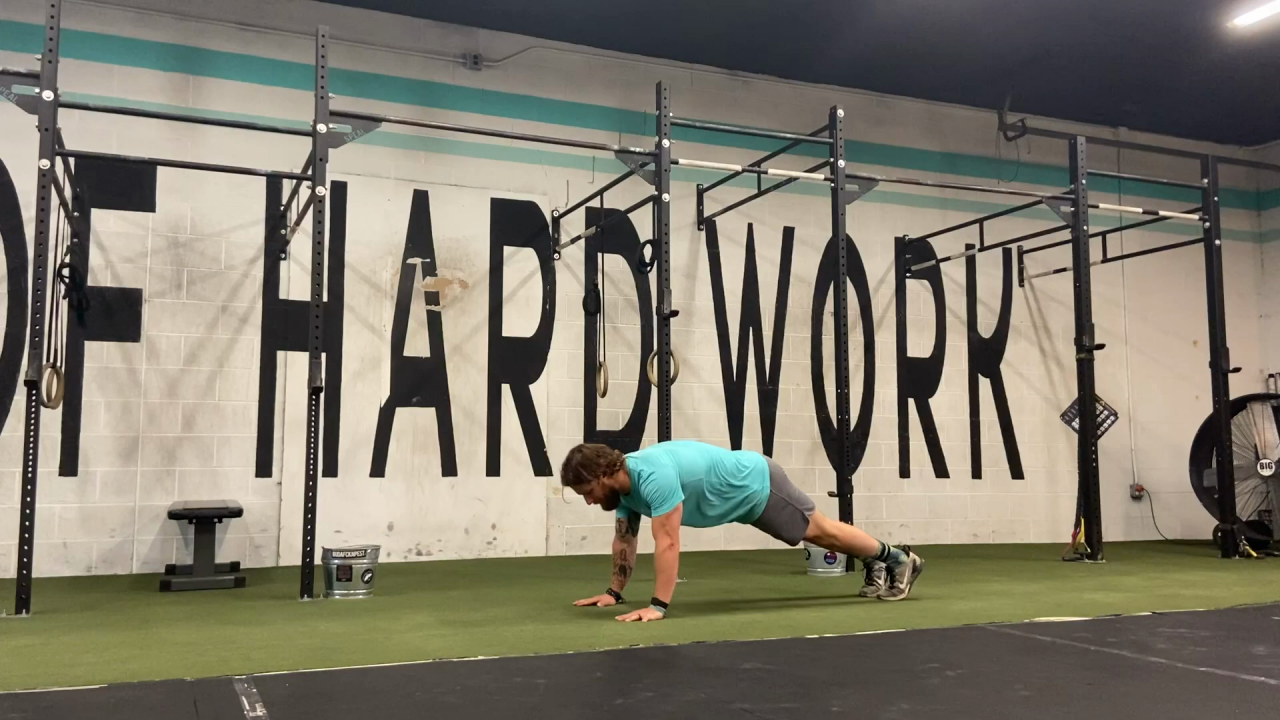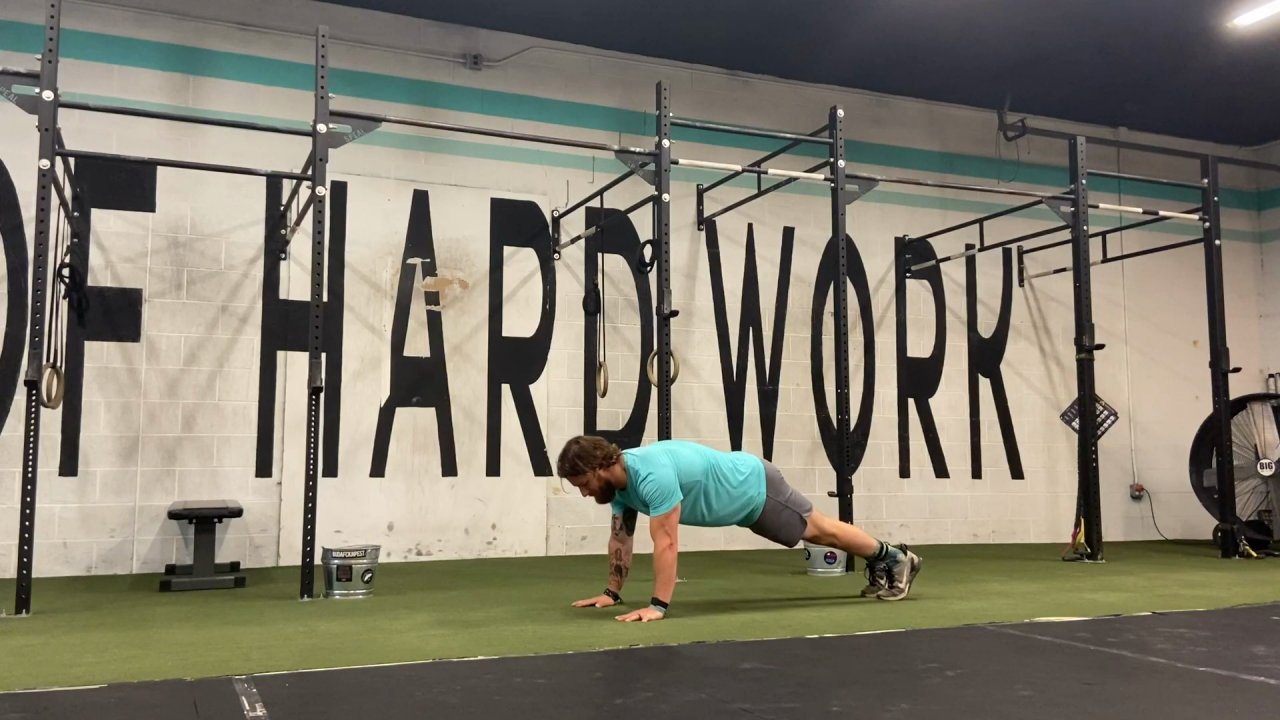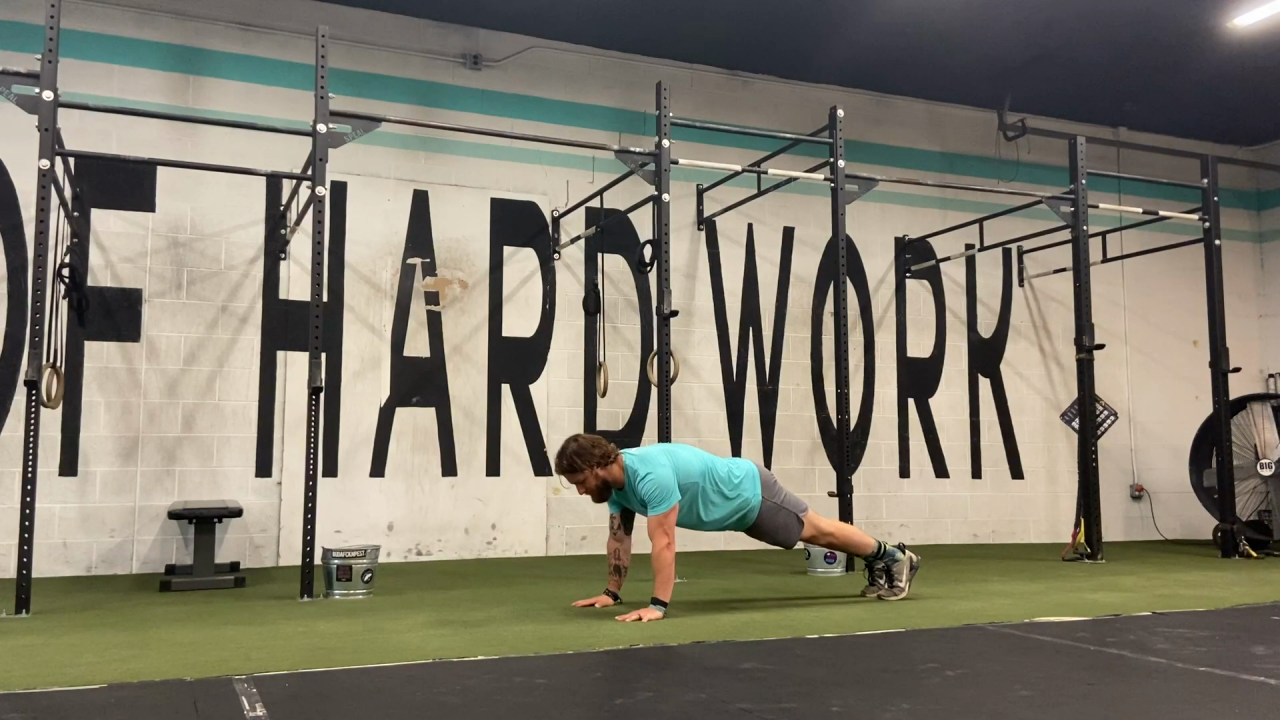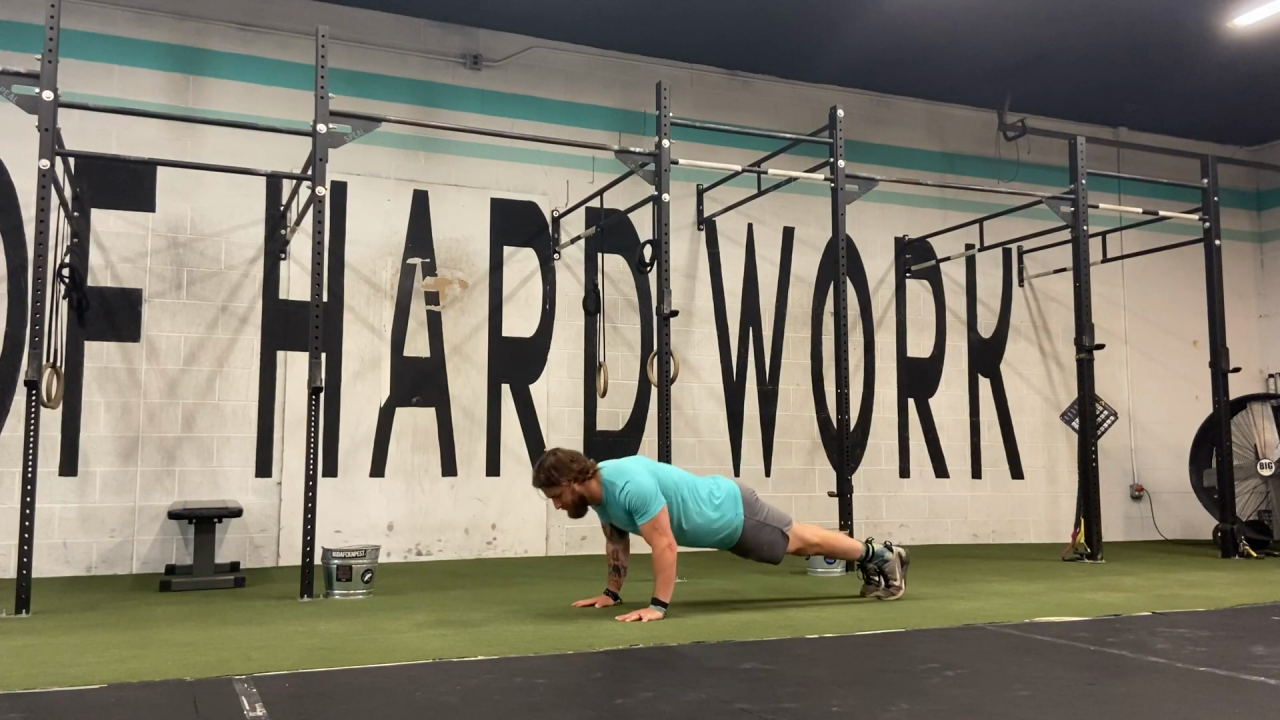
dt=0.5s
person 1, frame 1
left shoulder: (653, 476)
right shoulder: (624, 483)
left elbow: (667, 543)
right elbow: (625, 539)
left wrist: (658, 605)
right wrist: (614, 591)
left hip: (756, 484)
right hip: (742, 493)
left knee: (821, 530)
right knee: (815, 534)
left ankle: (897, 558)
right ankle: (876, 564)
person 1, frame 2
left shoulder: (652, 474)
right shoulder: (619, 479)
left elbow: (665, 543)
right elbow: (621, 537)
left wrist: (658, 605)
right wrist: (612, 592)
left hip: (754, 488)
right hip: (740, 497)
left knee: (821, 530)
right knee: (817, 534)
left ankle: (895, 557)
right ankle: (879, 563)
person 1, frame 3
left shoulder: (651, 474)
right shoulder: (615, 479)
left elbow: (663, 543)
right elbow: (619, 537)
left wrist: (658, 605)
right wrist: (612, 592)
left hip: (749, 493)
right hip: (738, 502)
left knee: (819, 532)
right knee: (814, 534)
left ankle: (893, 556)
right ankle: (879, 562)
person 1, frame 4
left shoulder: (628, 486)
right shoulder: (599, 491)
left elbow: (665, 546)
right elbow: (617, 538)
left wrist: (658, 605)
right wrist: (612, 591)
left hip: (731, 515)
right hip: (718, 517)
left knee: (804, 542)
right knee: (797, 542)
left ankle: (881, 555)
right ankle: (871, 557)
